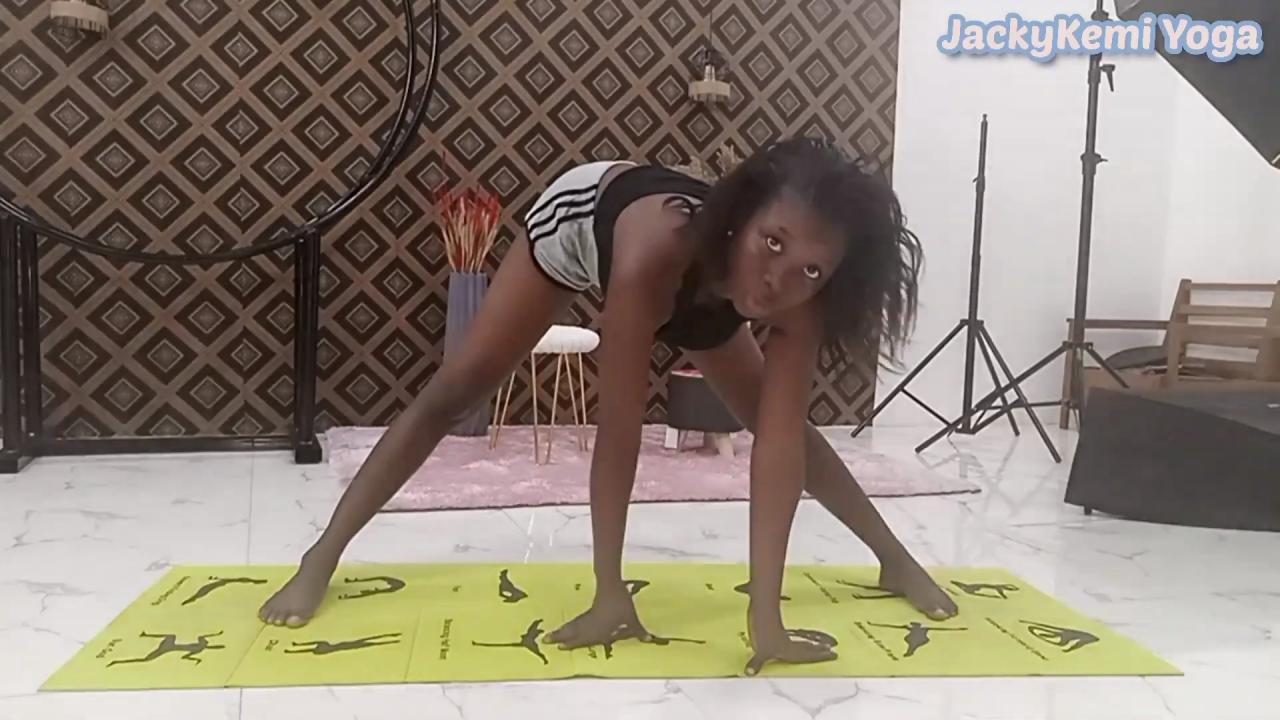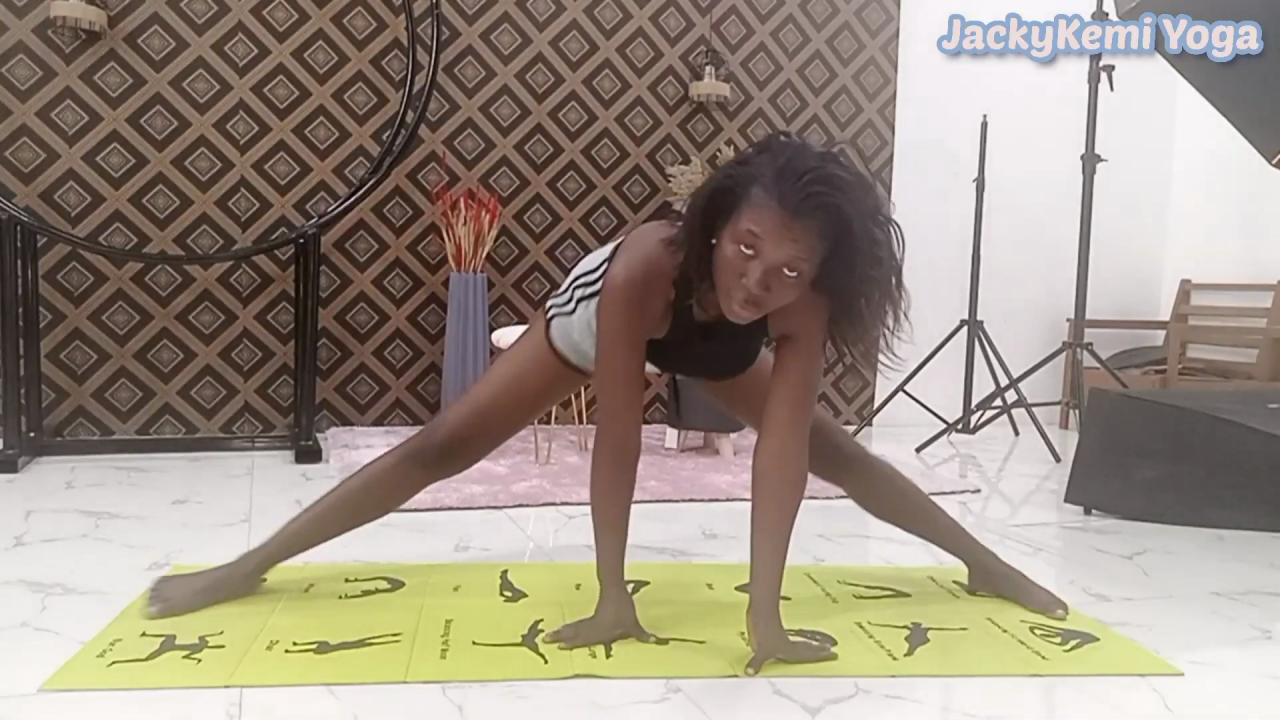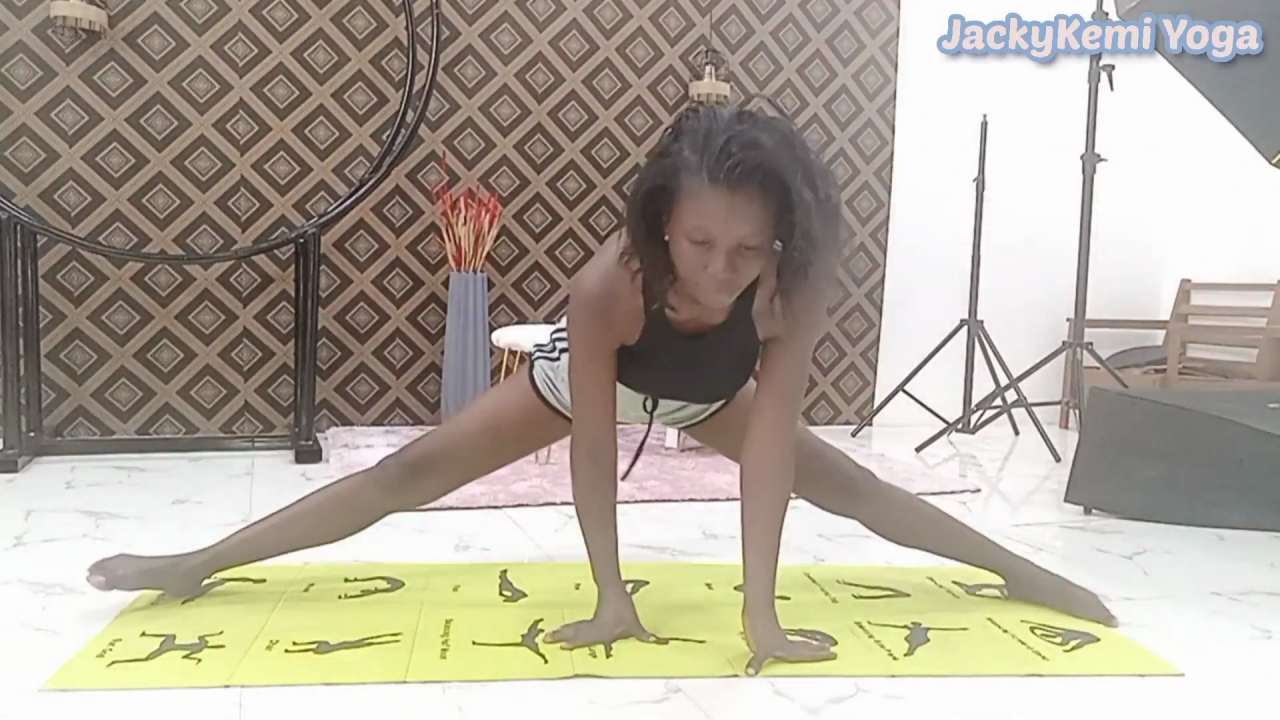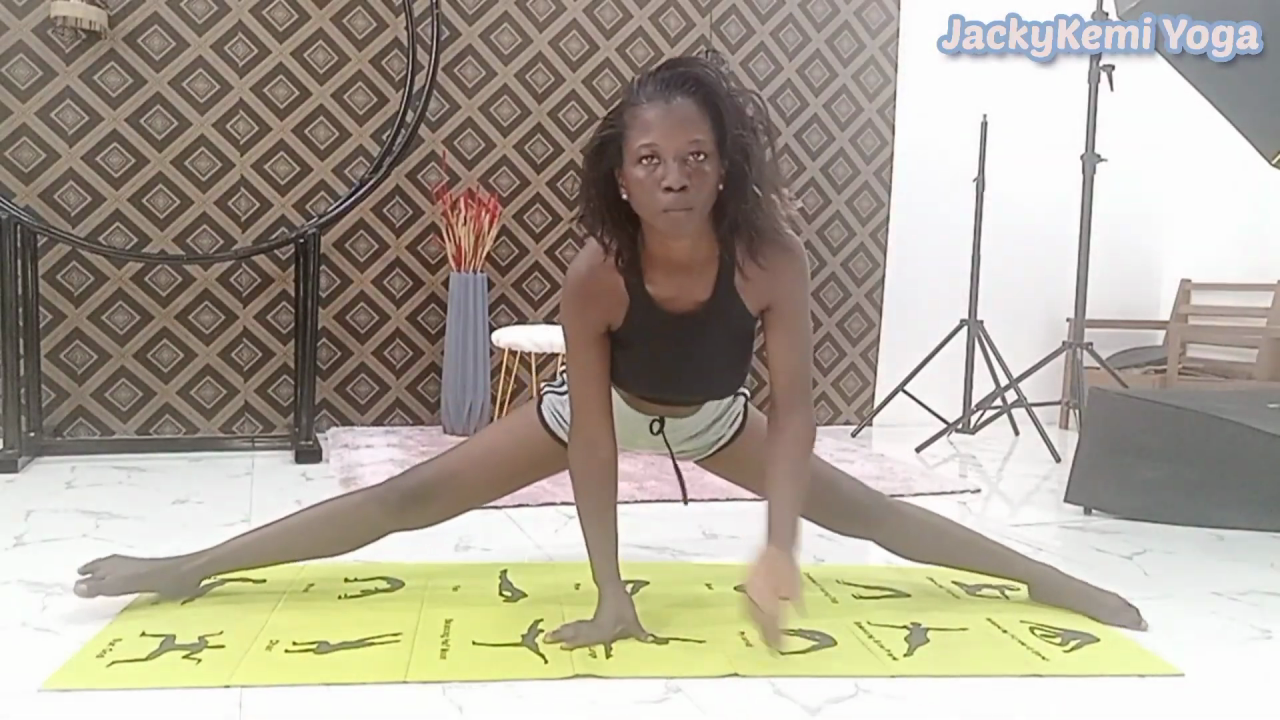
dt=1s
person 1, frame 1
left shoulder: (798, 297)
right shoulder: (659, 251)
left elbow: (780, 444)
right elbow: (618, 433)
left wrist: (766, 614)
right wrist: (609, 595)
right hip: (584, 213)
left knee: (782, 419)
right knee: (453, 393)
left ankle: (897, 561)
right ankle: (320, 559)
person 1, frame 2
left shoulder: (805, 305)
right shoulder: (644, 268)
left elbow: (781, 455)
right elbow: (617, 445)
left wrist: (766, 617)
right wrist: (611, 599)
left hip: (715, 350)
right hip: (591, 317)
left knee: (835, 452)
right knee: (441, 448)
left ankle: (986, 565)
right ankle: (245, 568)
person 1, frame 3
left shoulder: (795, 293)
right shoulder: (608, 286)
left elbow: (768, 455)
right elbow: (594, 454)
left wrist: (760, 616)
right wrist: (610, 599)
left hip: (707, 394)
right hip: (586, 379)
left knee: (852, 487)
right knee: (412, 473)
left ankle: (1024, 574)
right ankle: (195, 565)
person 1, frame 4
left shoulder: (773, 260)
right shoulder: (594, 276)
left elbow: (794, 407)
right elbow: (593, 443)
left wrist: (778, 550)
right wrist: (609, 598)
left hip: (714, 418)
right hip: (600, 408)
left knee: (866, 513)
right knee: (410, 496)
left ankle: (1056, 584)
right ankle: (184, 570)
